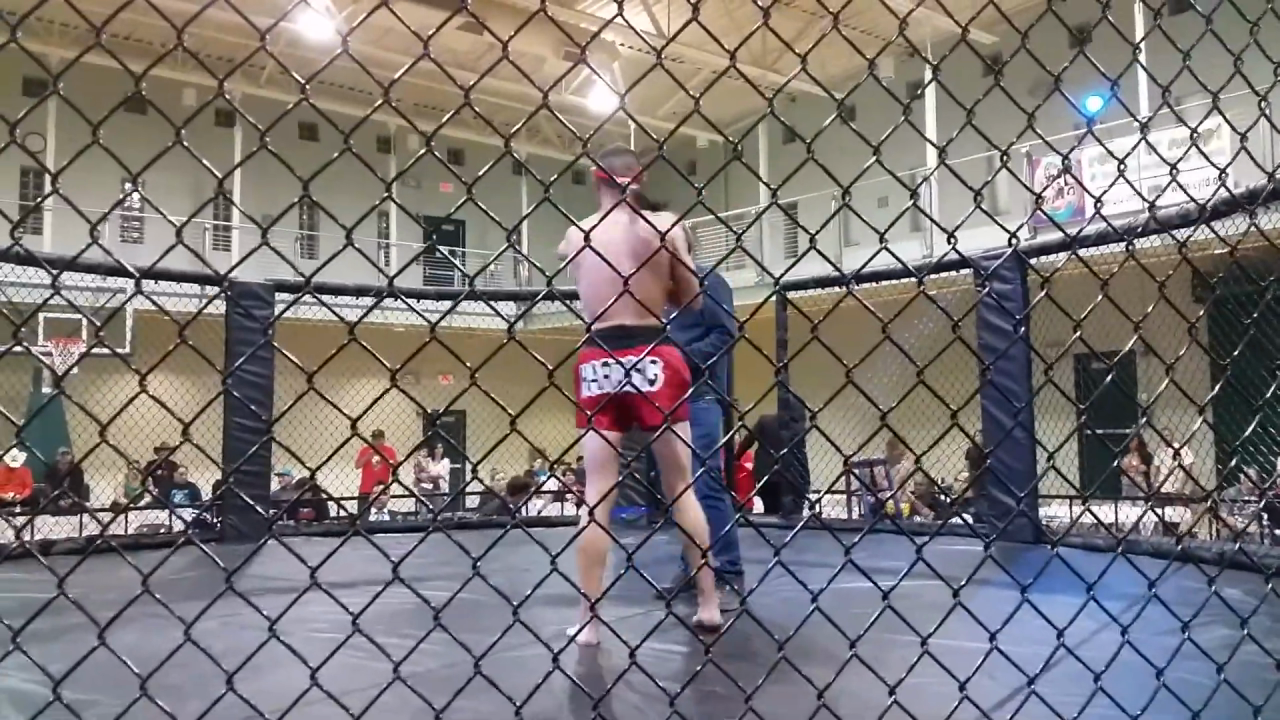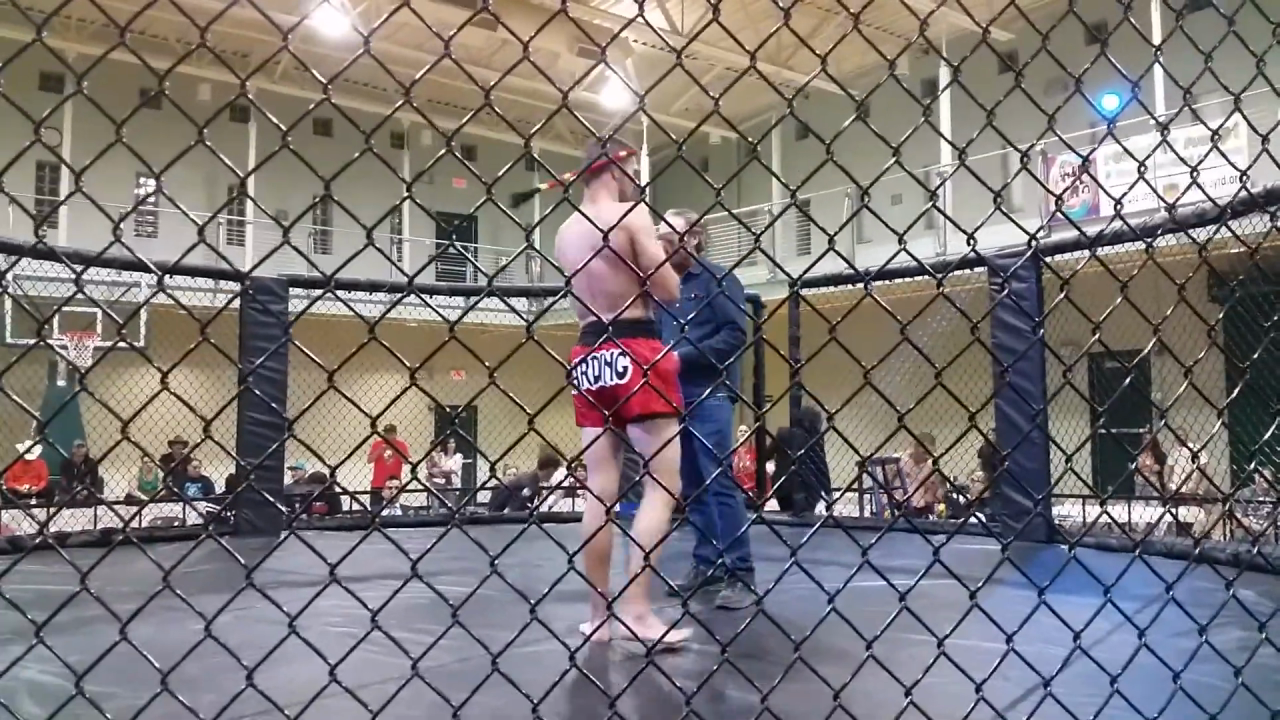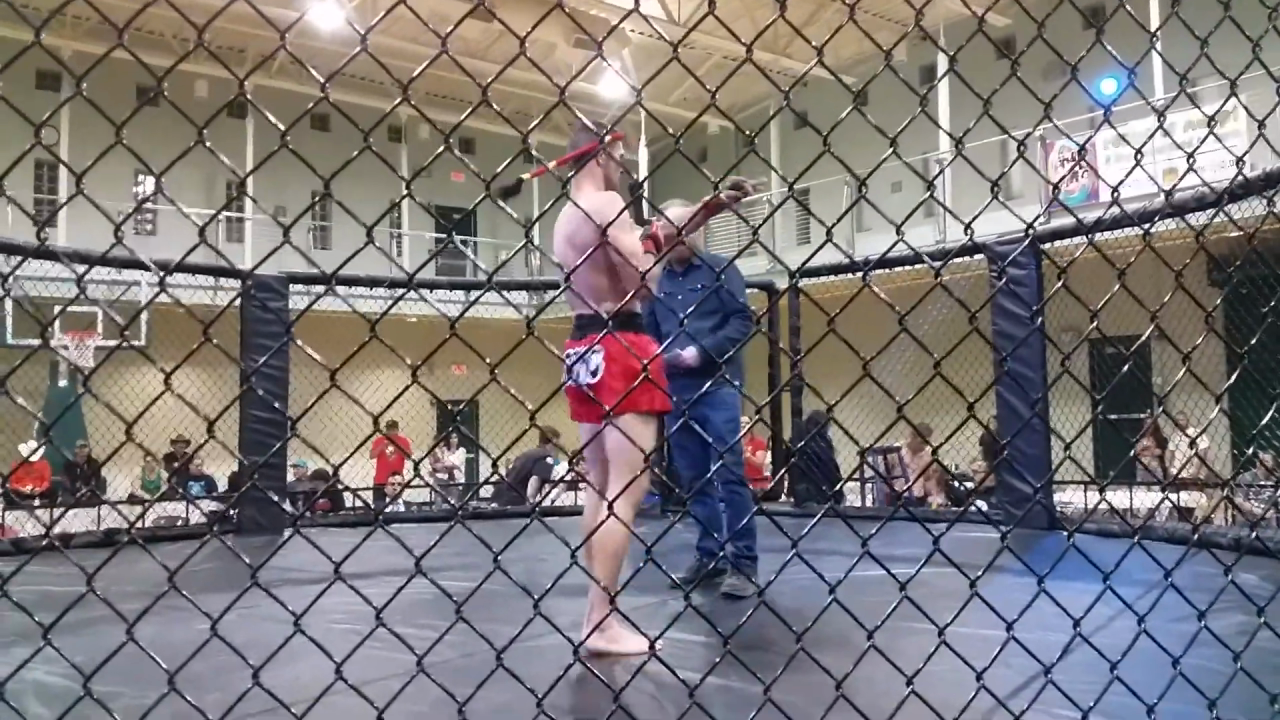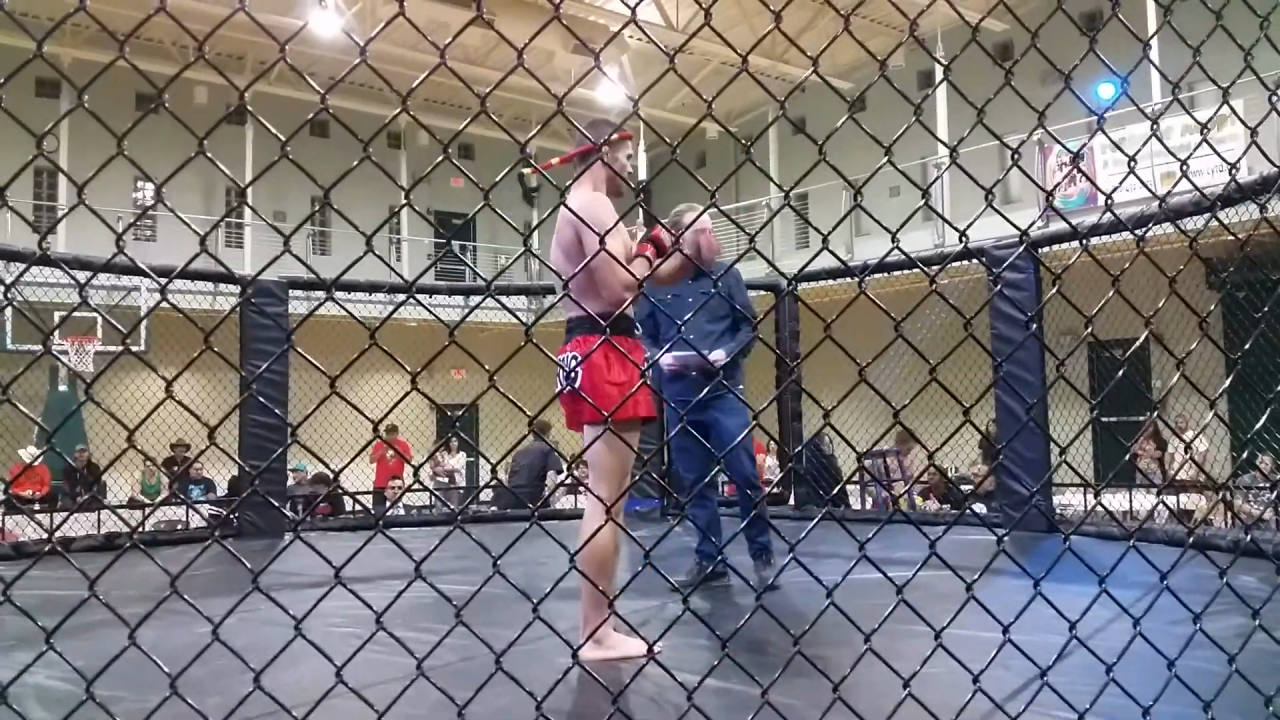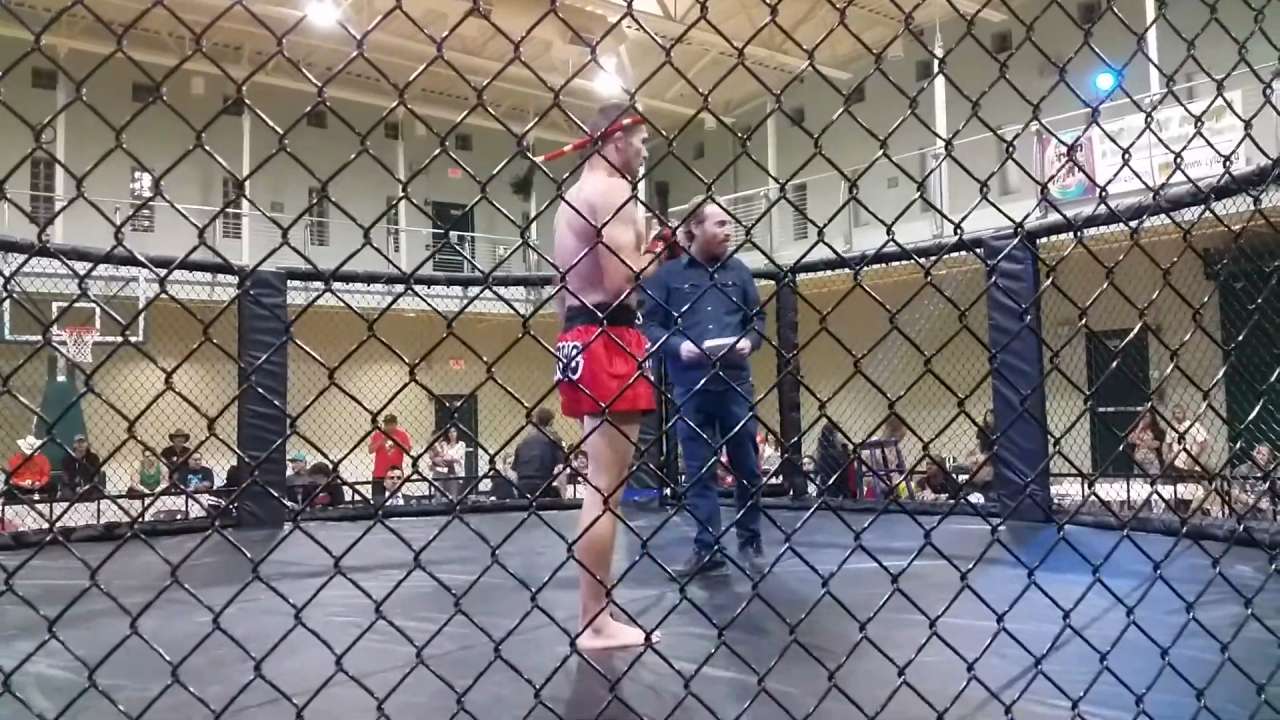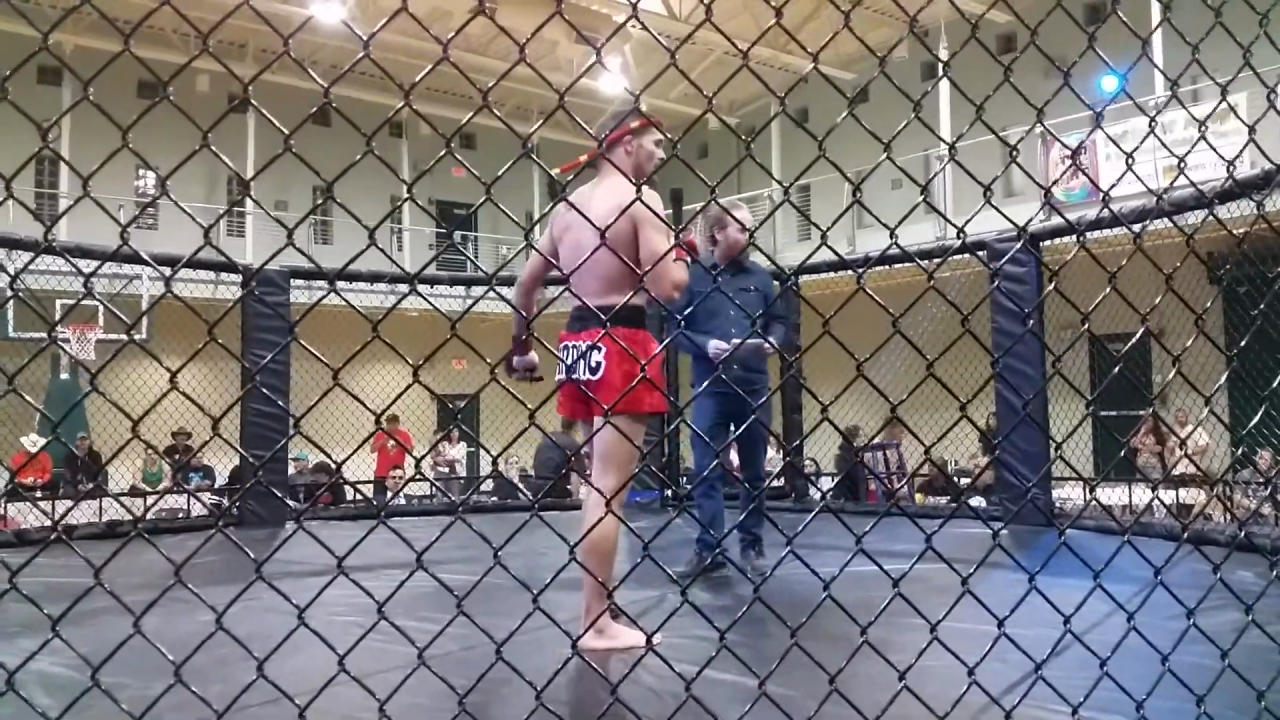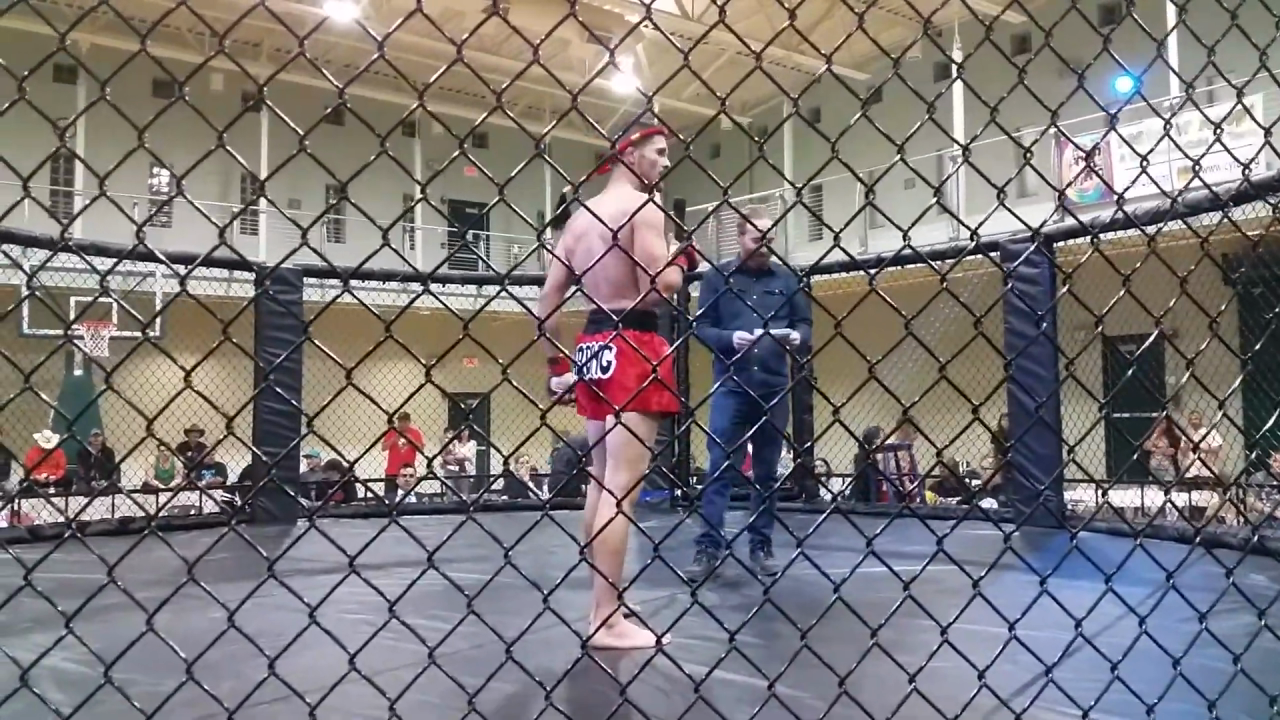
dt=0.3s
person 1, frame 1
left shoulder: (575, 237)
right shoulder: (666, 227)
right elbow: (692, 301)
left hip: (598, 363)
right hip: (653, 359)
left knee: (597, 497)
right knee: (682, 488)
left ankle: (588, 618)
right ankle: (709, 602)
person 1, frame 2
left shoulder: (565, 232)
right shoulder: (632, 216)
right elbow: (669, 291)
left hip: (589, 357)
right hip: (636, 353)
left knee: (600, 492)
right knee: (662, 484)
left ankle: (600, 614)
right ankle: (636, 610)
person 1, frame 3
left shoulder: (564, 216)
right shoulder: (607, 205)
left elbow: (623, 257)
right elbow: (643, 280)
left wrist: (705, 211)
right wrist: (651, 243)
left hip: (583, 349)
right hip: (621, 348)
left knee: (600, 489)
right knee: (629, 487)
left ankle: (601, 612)
right ankle: (600, 622)
person 1, frame 4
left shoulder: (577, 208)
right shoulder: (595, 205)
left elbow: (628, 284)
right elbow: (617, 291)
left wrist: (680, 261)
right wrist: (651, 250)
left hip: (584, 350)
right hip: (606, 352)
left knee: (602, 497)
right knee: (608, 498)
left ankle: (596, 623)
right ankle: (598, 634)
person 1, frame 5
left shoulder: (576, 195)
right shoulder: (613, 190)
right elbow: (619, 282)
left hip: (579, 338)
right hip: (607, 342)
left knee: (602, 486)
right knee: (607, 489)
left ankle: (595, 613)
right ankle: (596, 623)
person 1, frame 6
left shoulder: (570, 204)
right shoulder: (641, 198)
left elbow: (528, 281)
right elbow: (667, 287)
left wrist: (521, 343)
right wrist: (683, 253)
left hip: (576, 343)
right hip: (619, 345)
left knee: (599, 483)
right knee: (612, 488)
left ankle: (596, 606)
right ankle: (597, 623)
person 1, frame 7
left shoulder: (580, 215)
right shoulder: (644, 204)
left elbow: (549, 298)
right elbow: (660, 287)
left wrist: (557, 363)
right wrist: (684, 259)
left hip: (592, 346)
right hip: (632, 347)
left knee: (602, 480)
right knee: (625, 484)
left ankle: (602, 605)
right ankle: (608, 620)
person 2, frame 1
left shoulder: (707, 281)
left elbow: (725, 335)
left wrist: (679, 359)
left hip: (699, 396)
left knee: (707, 486)
left ankle: (729, 576)
right ankle: (693, 567)
person 2, frame 2
left shoulder: (719, 279)
left elbow: (735, 335)
left wrist: (684, 357)
left hip: (711, 394)
left knee: (720, 482)
right knee: (691, 485)
left ankle: (740, 574)
right ankle: (707, 564)
person 2, frame 3
left shoulder: (720, 270)
right shoulder: (658, 281)
left elbow: (743, 321)
right elbow: (649, 332)
left wrist: (702, 352)
left hip: (718, 385)
right hip: (676, 391)
left knee: (730, 472)
right knee: (693, 479)
left ankle: (743, 564)
right ankle: (710, 556)
person 2, frame 4
left shoulder: (728, 276)
right shoulder: (656, 284)
left elbow: (750, 326)
right elbow: (642, 335)
left wrist: (727, 353)
right wrist: (658, 357)
left hip: (725, 393)
right hip: (679, 397)
left knee: (744, 475)
right knee: (693, 481)
left ankle: (762, 554)
right ankle: (709, 559)
person 2, frame 5
left shoulder: (738, 271)
right shoulder: (668, 274)
left elbow: (758, 319)
right elbow: (650, 326)
left wrist: (749, 341)
right wrist: (678, 346)
left hip: (736, 384)
right hip: (689, 387)
left knee: (747, 468)
right knee: (698, 471)
left ankle: (750, 543)
right ankle: (707, 548)
person 2, frame 6
left shoulder: (761, 276)
right shoulder: (692, 276)
left elbow: (779, 321)
right elbow: (675, 329)
left wrist: (773, 341)
right wrist: (705, 346)
left hip: (754, 387)
right hip: (710, 388)
left knee: (754, 472)
right knee: (707, 470)
left ankle: (751, 546)
right ankle: (708, 550)
person 2, frame 7
left shoulder: (787, 278)
right shoulder: (716, 277)
left elbow: (805, 323)
right elbow: (700, 328)
left wrist: (797, 338)
right wrist: (730, 339)
left hip: (773, 388)
right hip: (729, 386)
left knee: (767, 472)
right knee: (719, 467)
left ankle: (761, 547)
right ankle: (709, 547)
